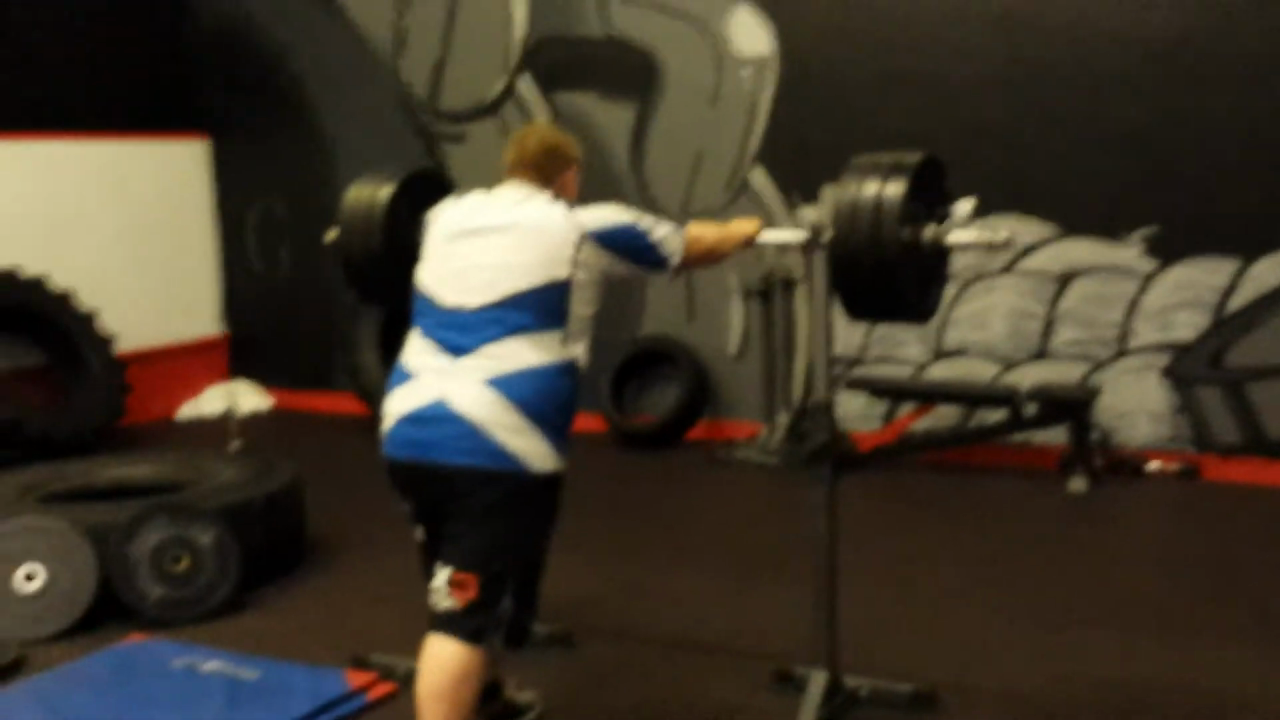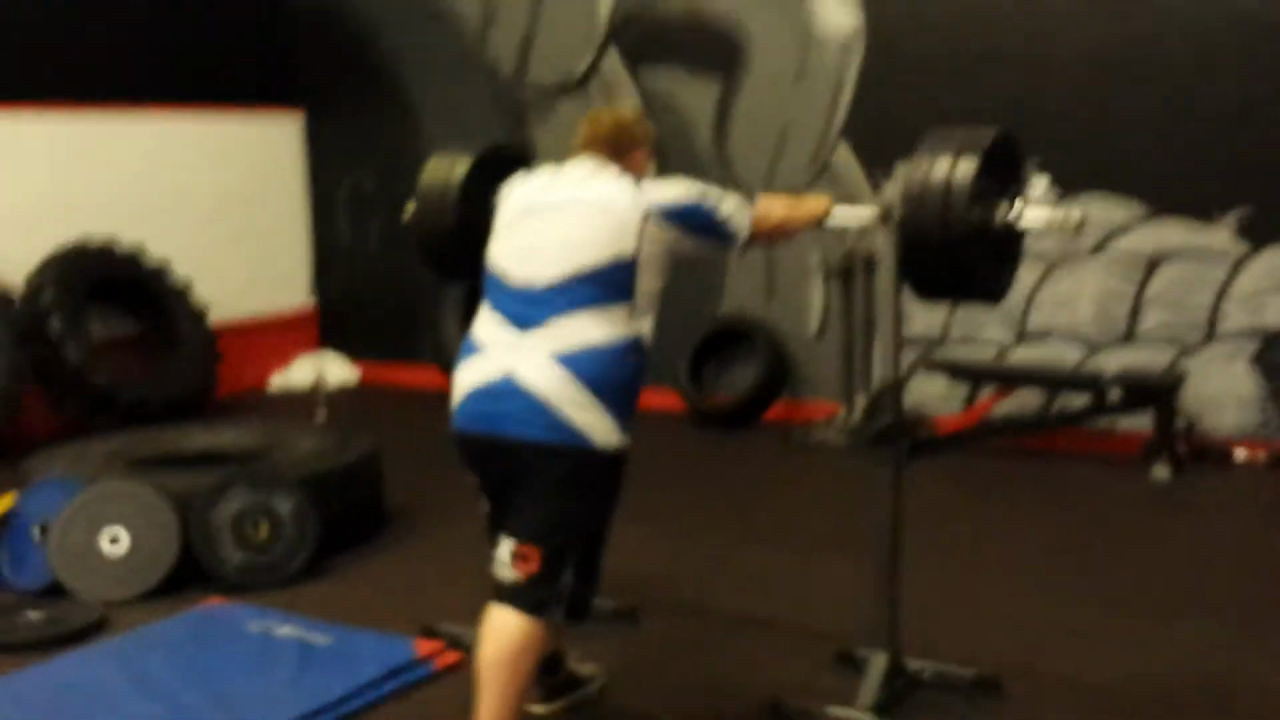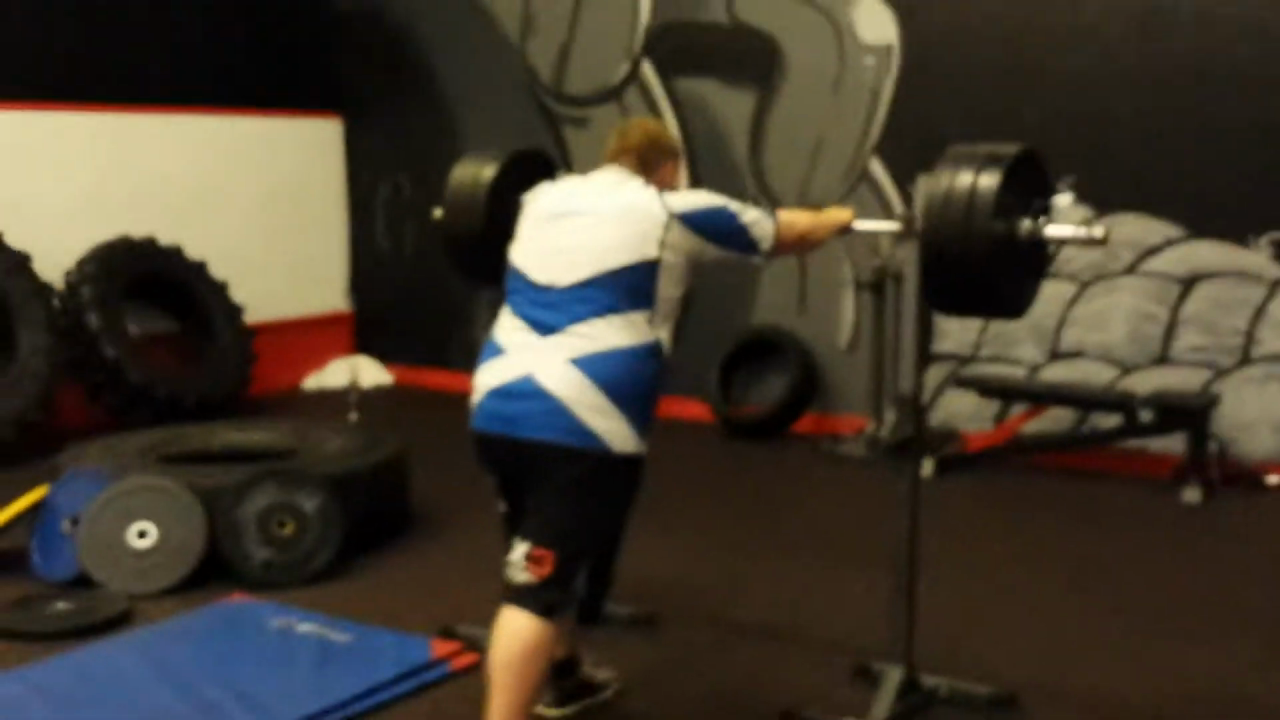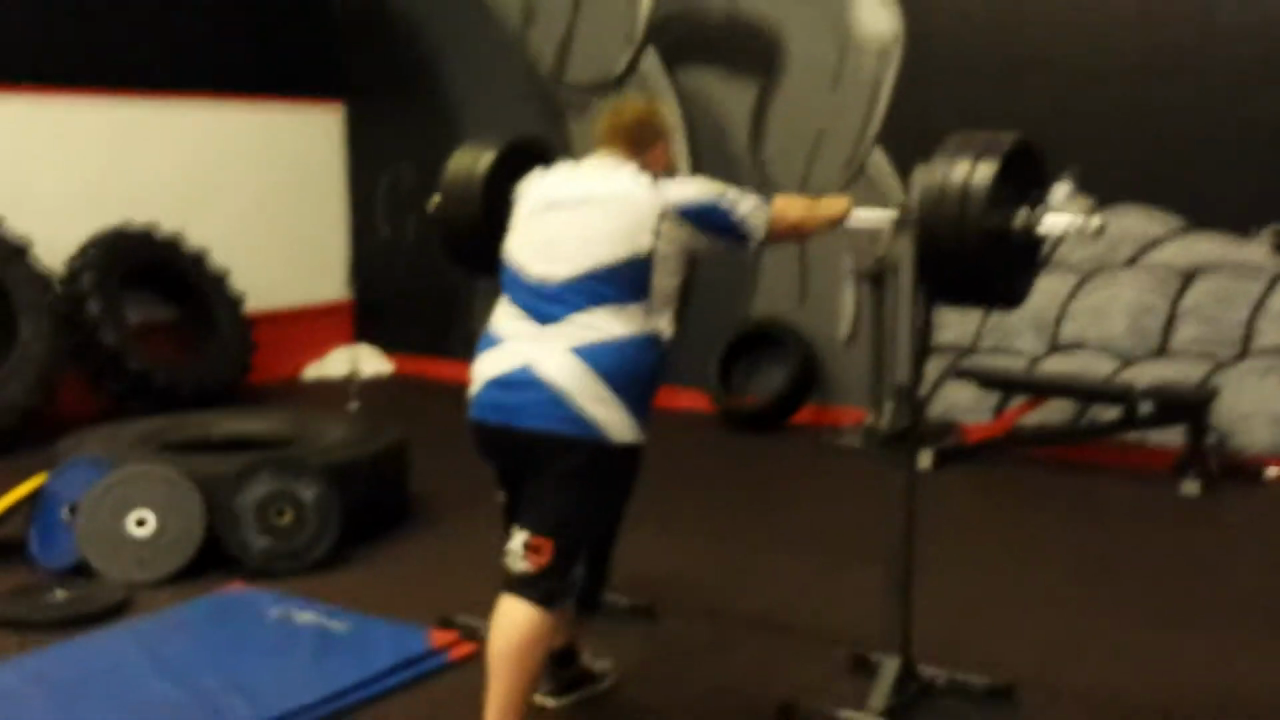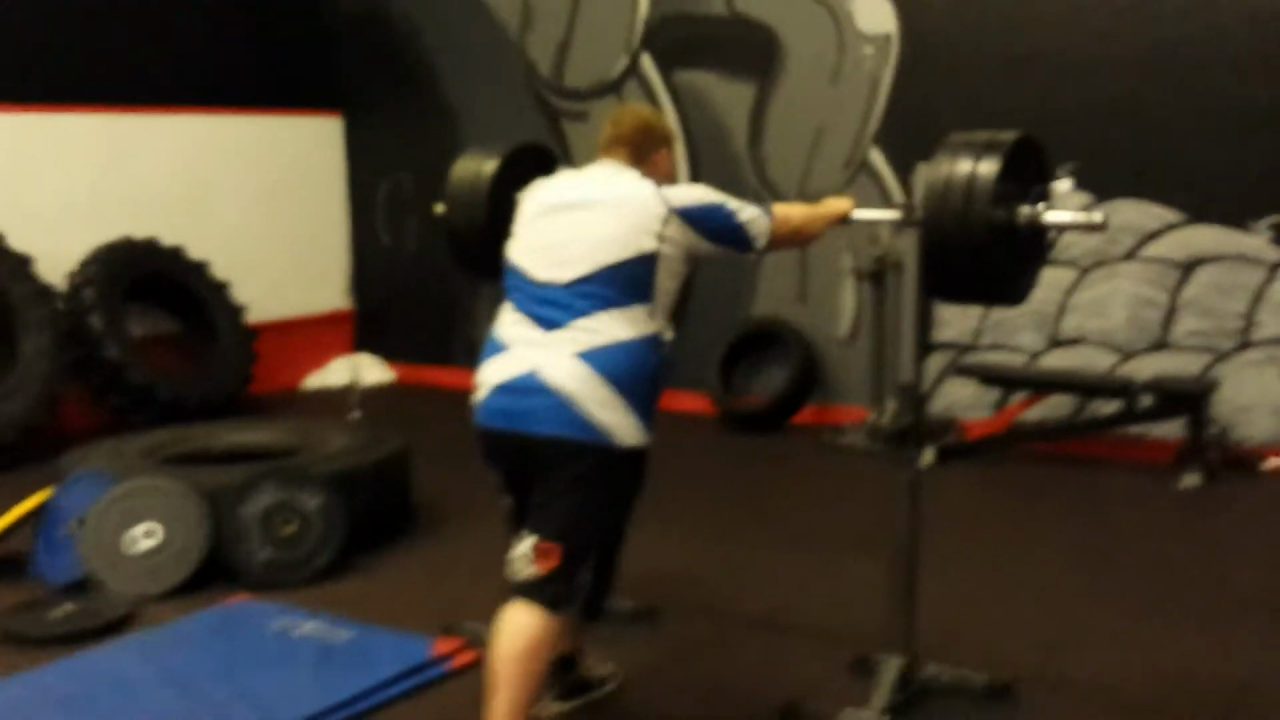
dt=0.2s
person 1, frame 1
left shoulder: (447, 215)
right shoulder: (581, 229)
right elbow: (694, 246)
right wrist: (740, 232)
left hip: (408, 432)
right hip: (495, 446)
left knee: (469, 583)
right knee: (460, 611)
person 1, frame 2
left shoulder: (519, 190)
right shoulder: (649, 204)
right elbow: (761, 220)
right wrist: (812, 208)
left hip: (477, 405)
right hip: (562, 420)
left knee: (535, 554)
right knee: (524, 584)
person 1, frame 3
left shoulder: (544, 199)
right shoulder: (672, 212)
right elbow: (785, 231)
right wrist: (836, 220)
left hip: (497, 408)
right hip: (579, 423)
left knee: (554, 556)
right knee: (537, 585)
person 1, frame 4
left shoulder: (537, 187)
right shoulder: (665, 203)
right elbow: (778, 219)
right wrist: (829, 210)
left hip: (494, 398)
right hip: (578, 414)
left knee: (551, 545)
right knee: (535, 574)
left ankle: (561, 665)
person 1, frame 5
left shoulder: (540, 194)
right shoulder: (668, 206)
right elbow: (779, 226)
right wrist: (831, 210)
left hip: (501, 404)
right hip: (584, 417)
left knee: (555, 550)
right knee: (542, 579)
